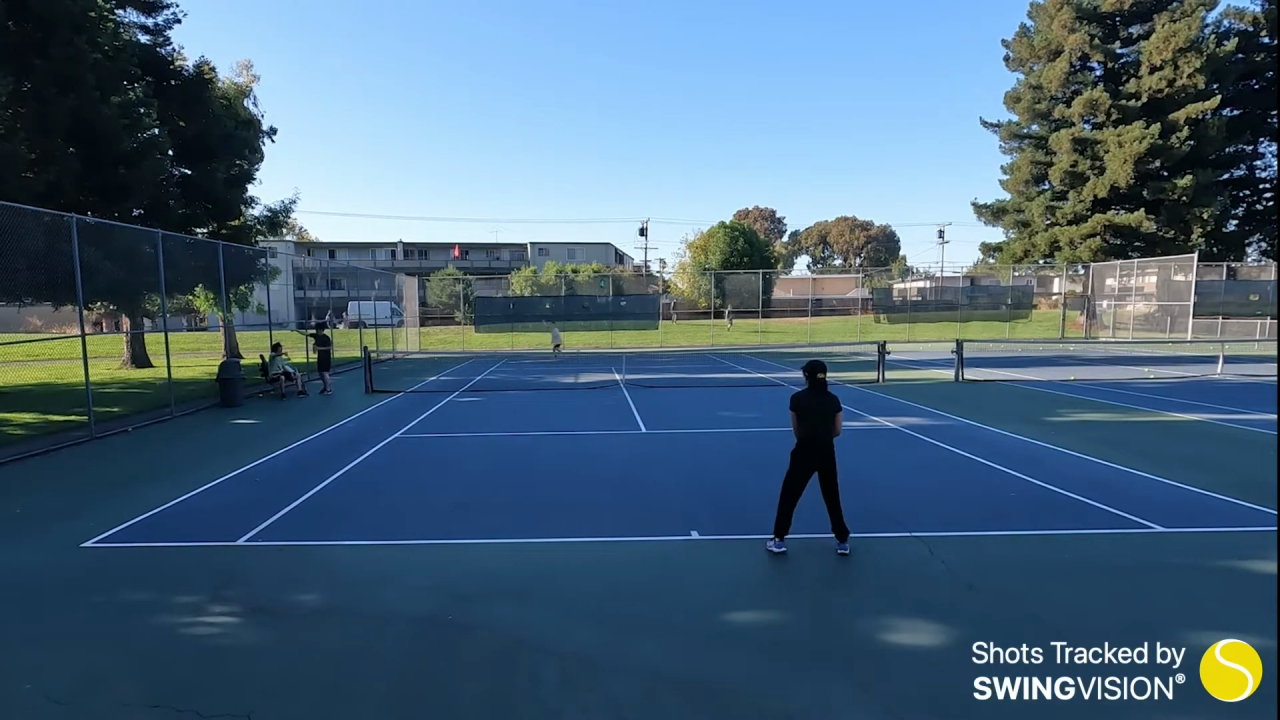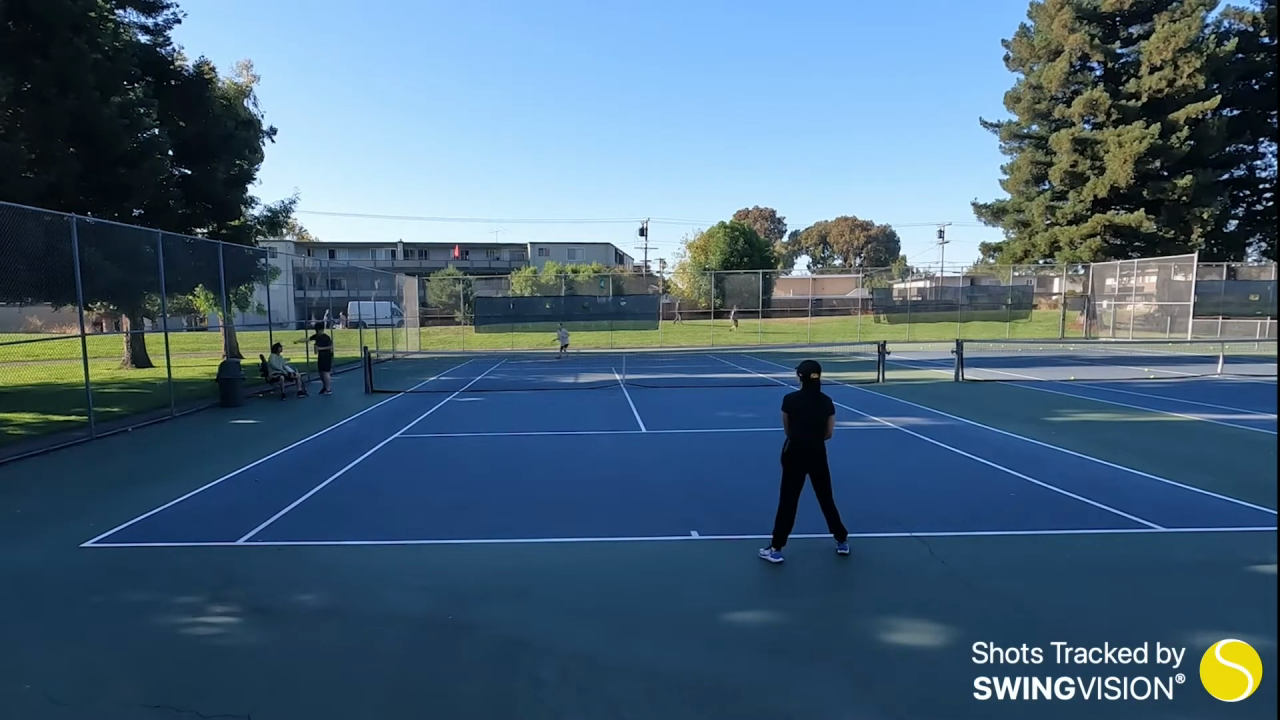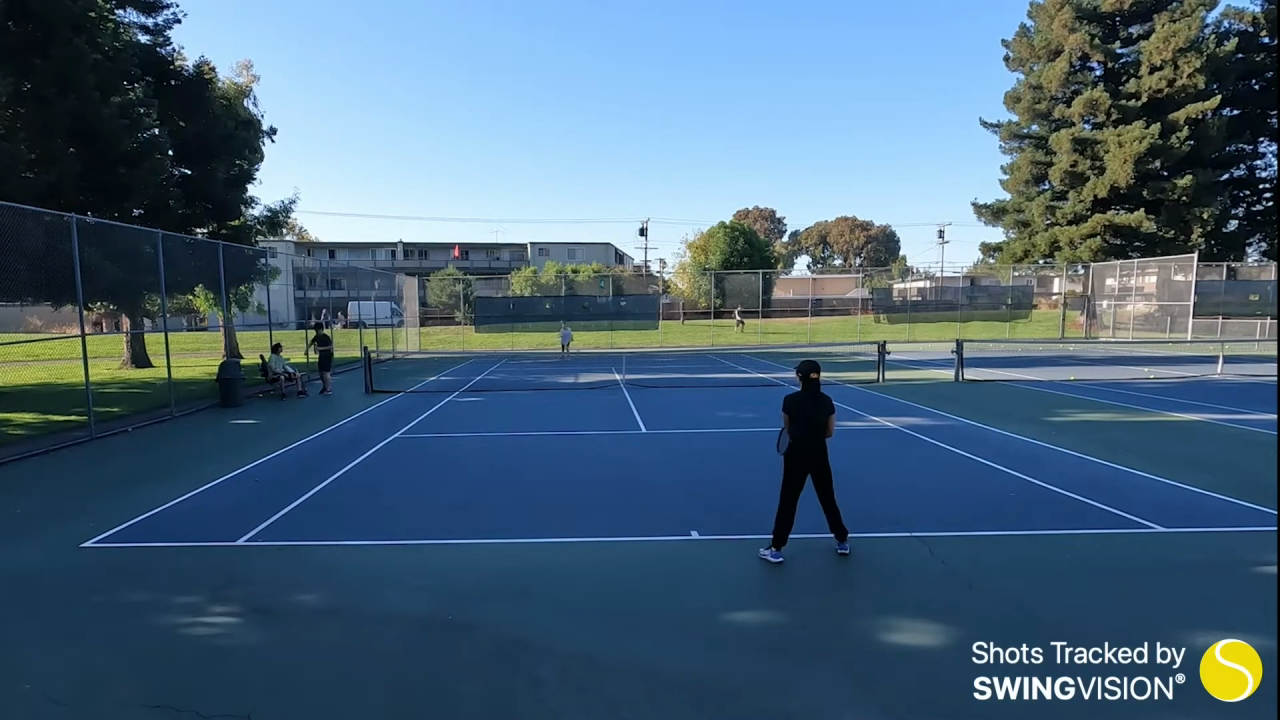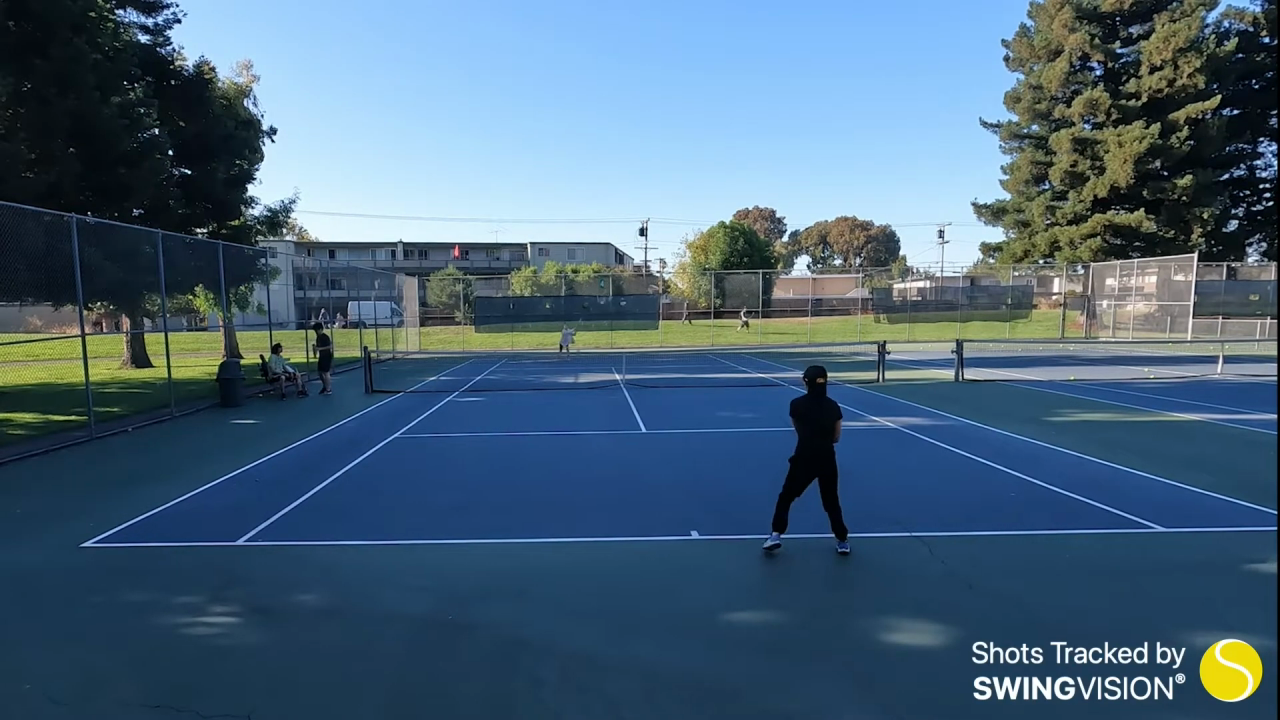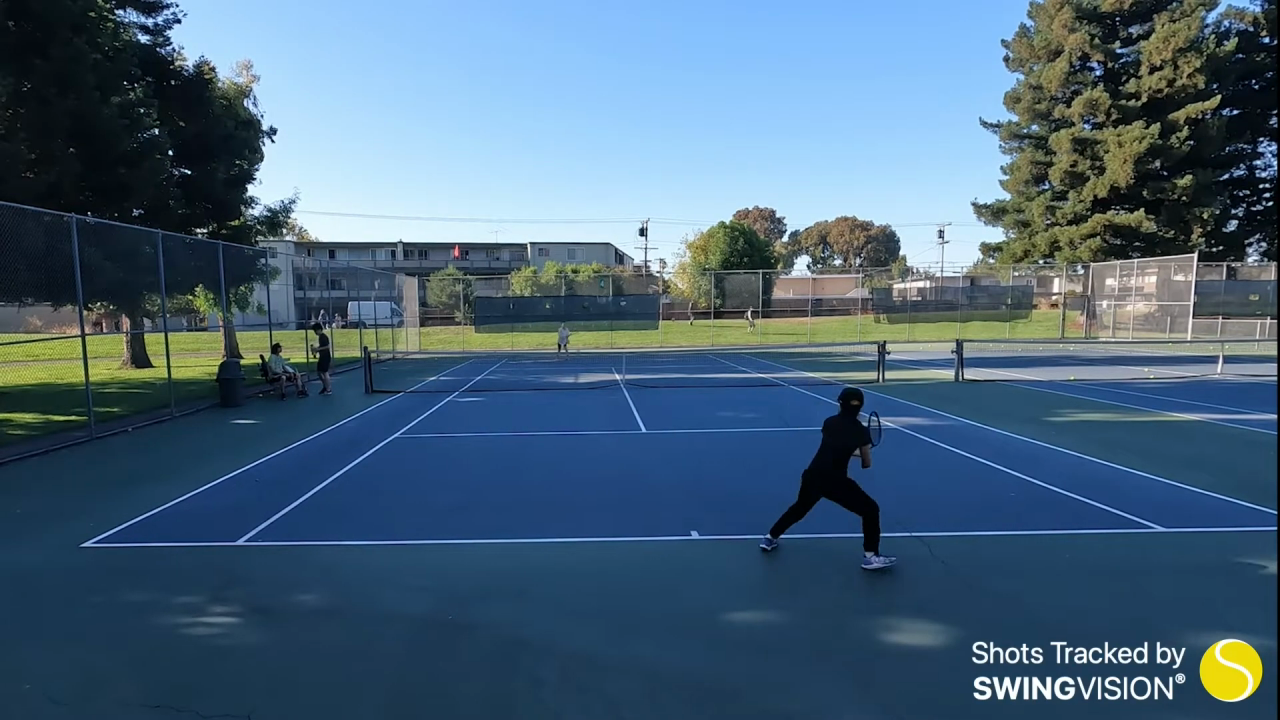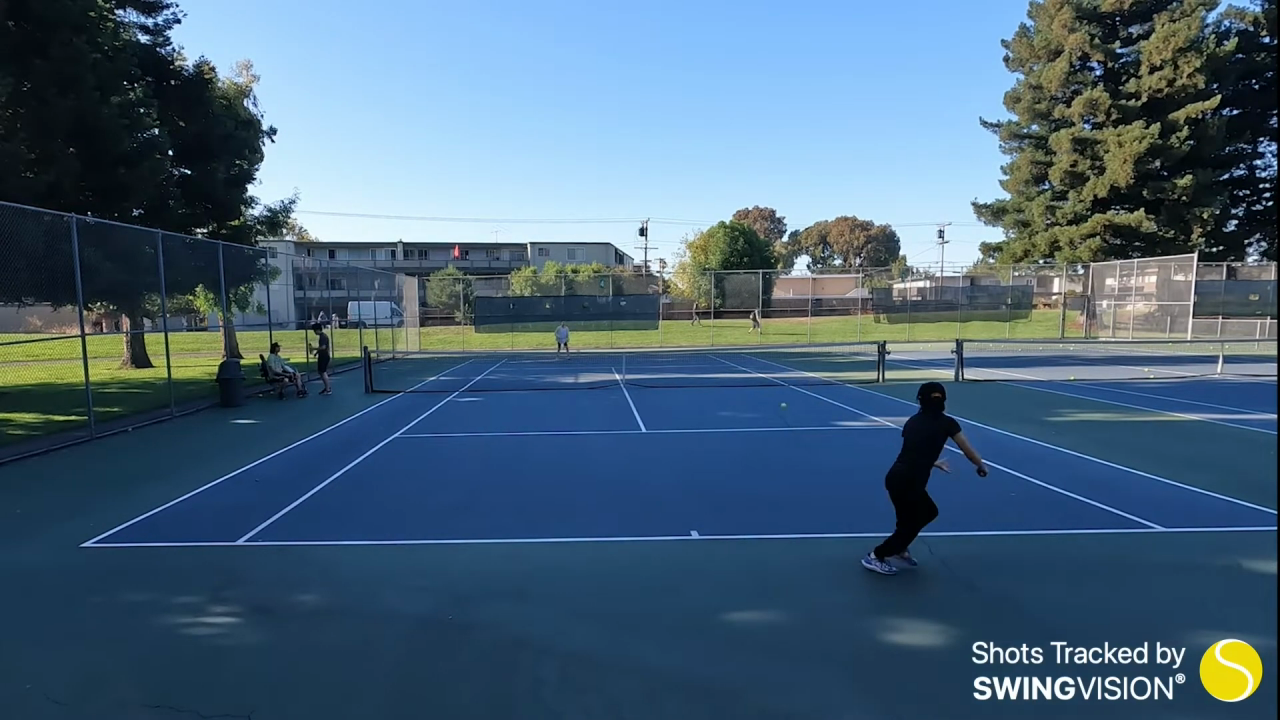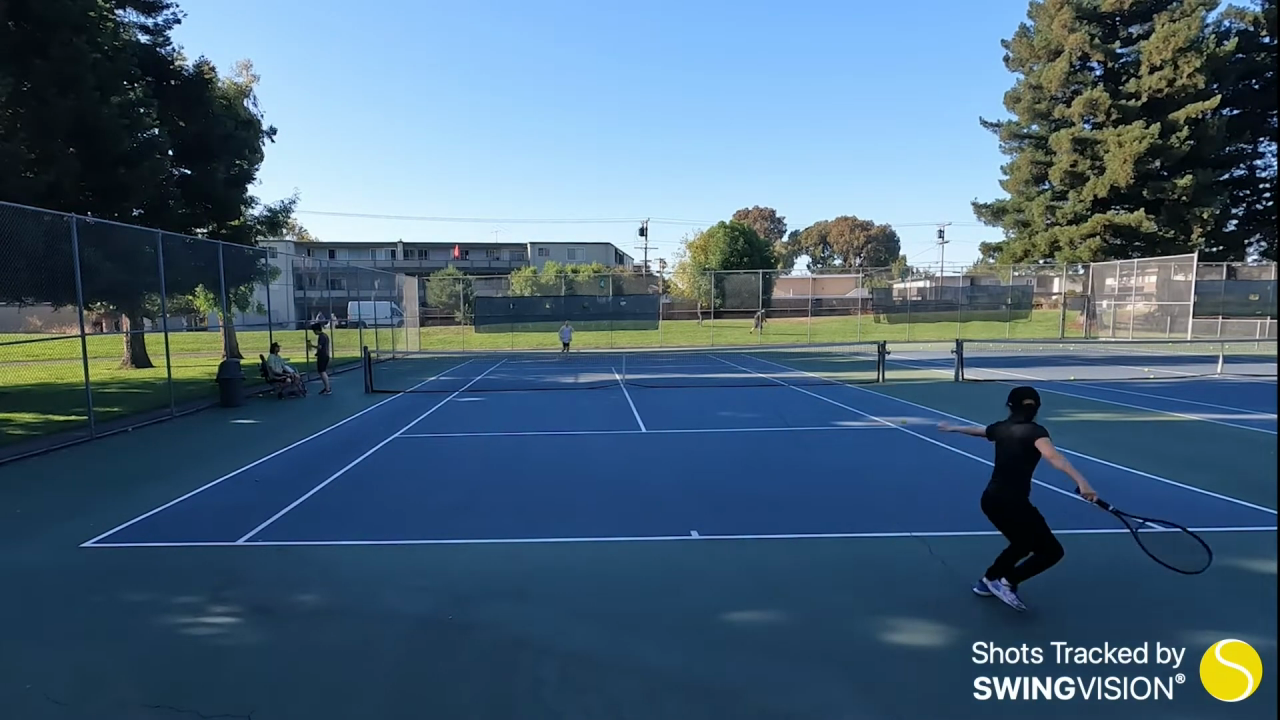
dt=0.3s
person 1, frame 1
left shoulder: (797, 398)
right shoulder: (833, 400)
left elbow: (796, 430)
right elbow: (837, 431)
left hip: (804, 452)
right hip: (827, 453)
left knee: (789, 494)
right knee: (832, 497)
left ankle: (779, 540)
right ankle: (842, 541)
person 1, frame 2
left shoulder: (790, 400)
right shoulder: (826, 402)
left elbow: (787, 430)
right elbow: (829, 434)
left hip: (795, 455)
right hip: (818, 455)
left knee: (788, 502)
right knee: (826, 499)
left ankle: (776, 549)
right ankle: (842, 541)
person 1, frame 3
left shoulder: (790, 400)
right shoulder: (827, 401)
left elbow: (788, 430)
right elbow: (829, 432)
left hip: (797, 455)
right hip: (819, 455)
left knee: (788, 501)
right knee: (828, 499)
left ankle: (776, 549)
right ankle: (842, 541)
person 1, frame 4
left shoulder: (797, 404)
right shoulder: (834, 407)
right elbow: (836, 438)
left hip: (803, 459)
right hip: (827, 459)
left knee: (786, 497)
right knee: (830, 501)
left ankle: (775, 535)
right ankle: (842, 542)
person 1, frame 5
left shoulder: (829, 423)
right shoulder: (861, 431)
right elbow: (866, 464)
right wrist: (857, 454)
left hip: (813, 476)
right hip: (836, 480)
left knee: (800, 507)
right knee: (870, 511)
left ankle: (770, 538)
right ankle: (871, 555)
person 1, frame 6
left shoulder: (912, 422)
right shoulder: (947, 423)
right elbow: (967, 451)
right wrist: (980, 466)
left hip: (897, 477)
right hip: (907, 482)
left knee: (928, 512)
right knee: (909, 526)
left ankle: (898, 550)
right ankle: (875, 558)
person 1, frame 7
left shoulder: (1000, 428)
right shoulder: (1034, 431)
left elbow: (975, 430)
right elbow: (1055, 457)
left wrist: (954, 428)
right wrist: (1081, 481)
left hip: (992, 498)
right hip: (1012, 501)
left knee: (1023, 545)
right knee: (1051, 552)
left ankle: (990, 581)
right ankle: (1005, 581)
